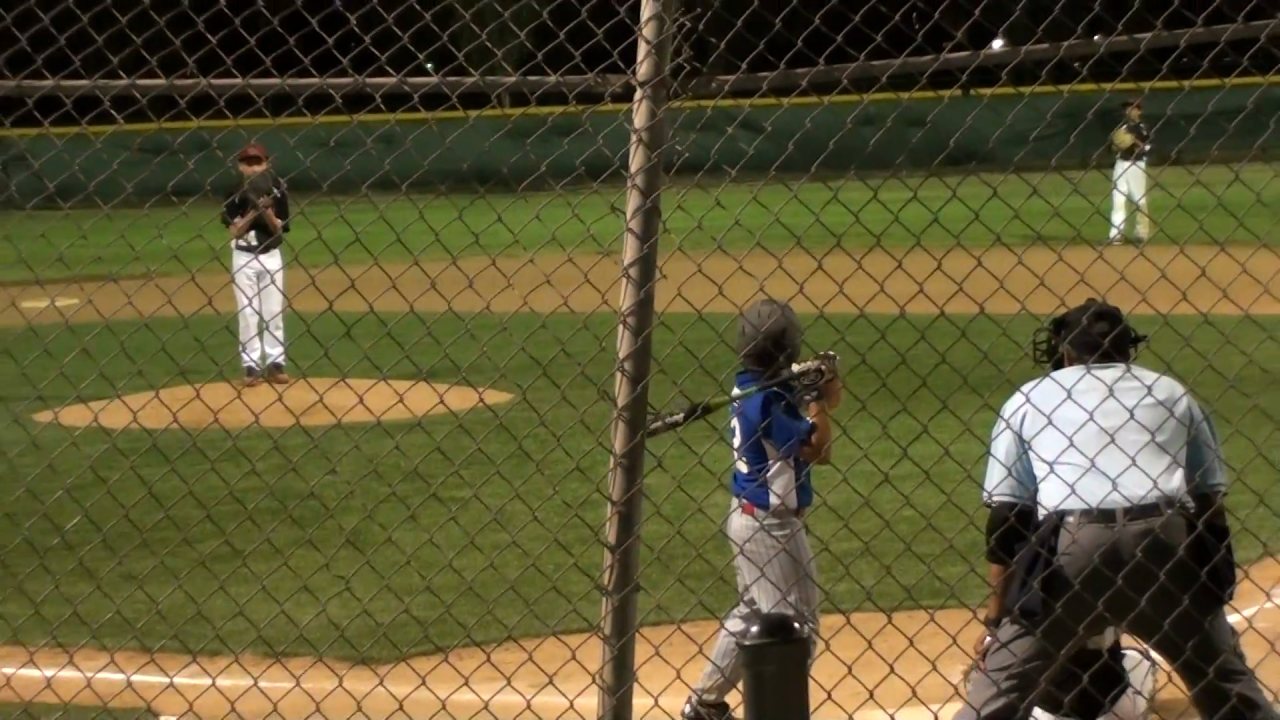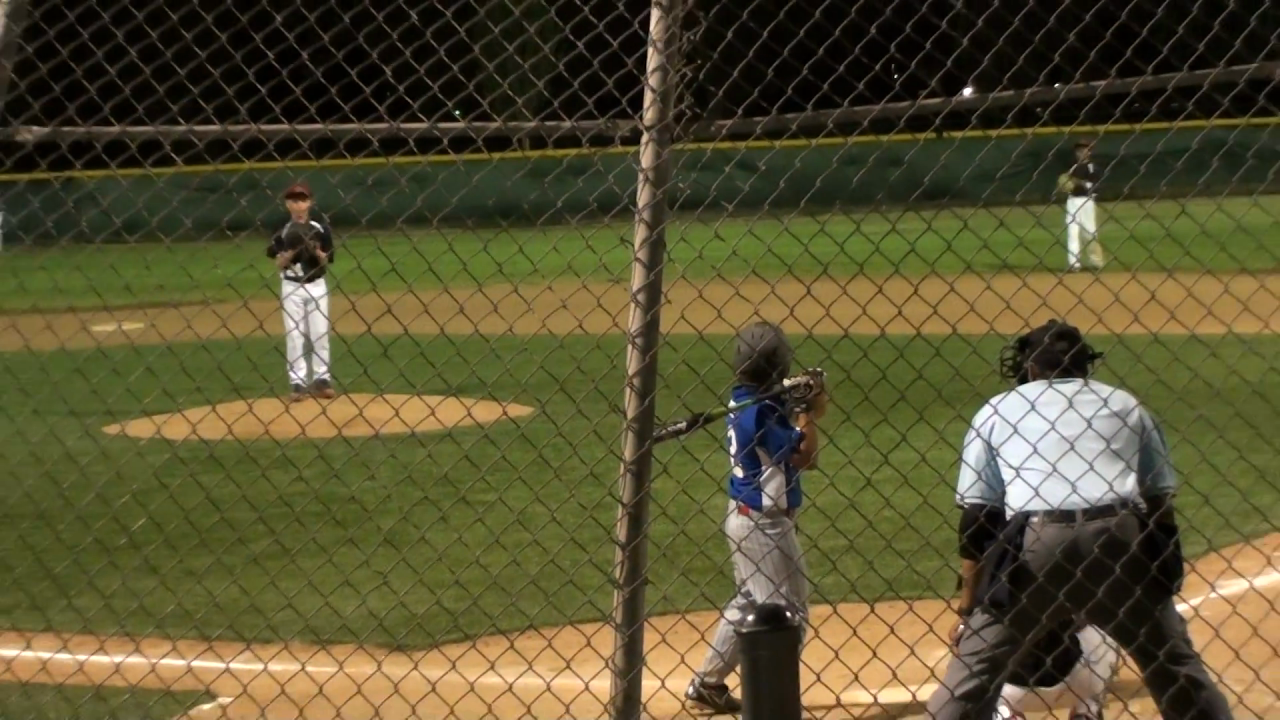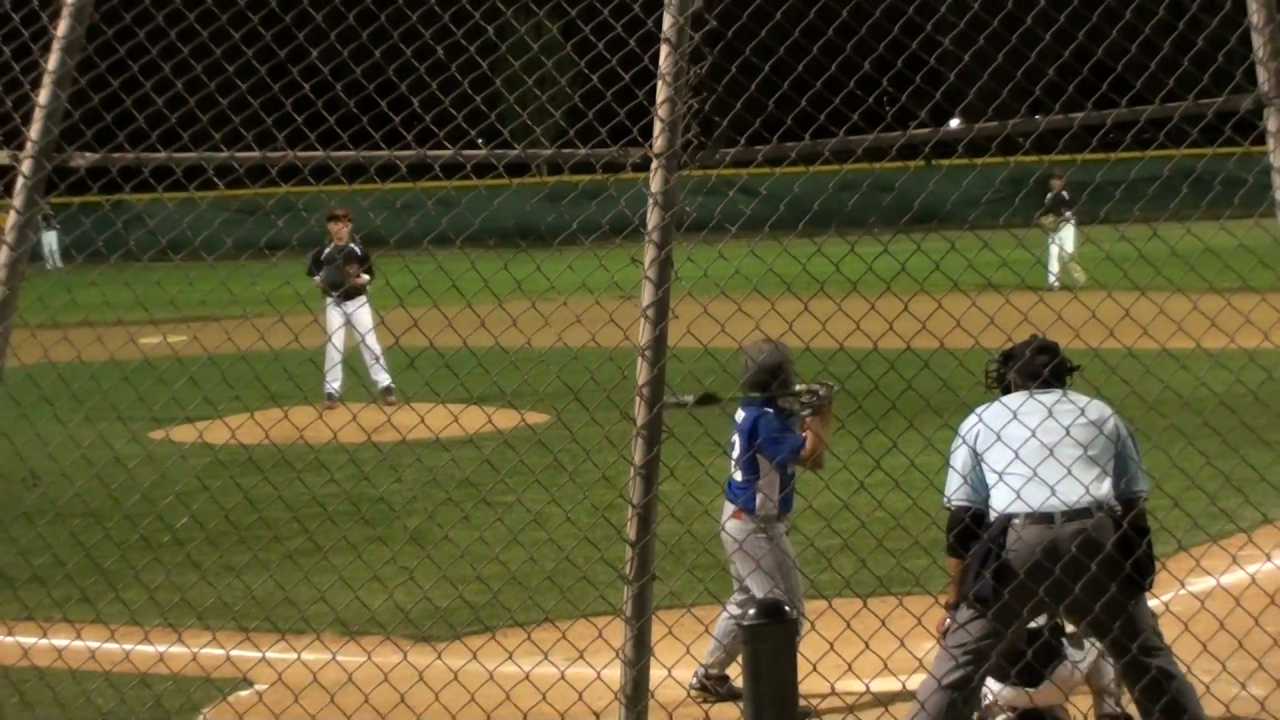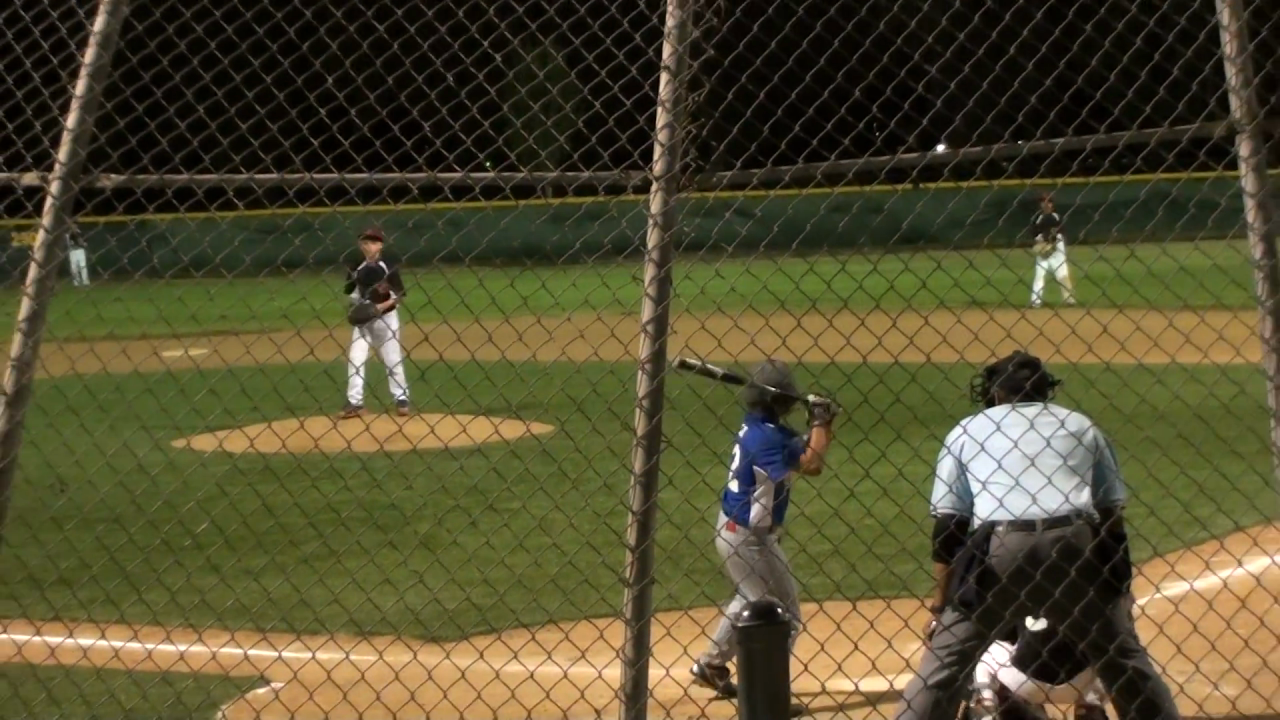
dt=0.3s
person 1, frame 1
left shoulder: (1027, 399)
right shoulder: (1172, 392)
left elbow: (1006, 518)
right elbow: (1209, 503)
left wrist: (996, 621)
right wrist: (1214, 594)
left hip: (1072, 545)
right hip: (1166, 542)
right knee: (1227, 681)
person 1, frame 2
left shoulder: (995, 412)
right shoulder: (1125, 403)
left elbow: (977, 521)
right elbow: (1160, 507)
left wrist: (969, 608)
right wrist: (1165, 582)
left hip: (1037, 544)
right hip: (1120, 540)
left knee: (972, 670)
right knee: (1177, 665)
person 1, frame 3
left shoulder: (980, 421)
right shoulder: (1102, 412)
left elbow: (963, 521)
right elbow: (1134, 508)
left wrist: (954, 605)
right wrist: (1137, 582)
left hip: (1018, 544)
right hip: (1097, 539)
left knee: (959, 662)
right knee: (1148, 657)
person 1, frame 4
left shoulder: (966, 431)
right shoulder: (1082, 425)
left elbow: (948, 527)
right elbow: (1111, 515)
left wrist: (940, 605)
right wrist: (1116, 590)
left hip: (1001, 550)
right hip: (1076, 545)
left knee: (944, 662)
right knee: (1124, 657)
person 2, frame 1
left shoulder: (749, 387)
right shoulder: (769, 399)
left elbow: (798, 428)
right elbow: (817, 450)
left wrist: (813, 393)
right wrist: (820, 400)
left hip: (749, 516)
right hip: (771, 523)
left knee: (750, 613)
right knee: (796, 624)
person 2, frame 2
left shoulder: (745, 400)
right shoulder: (761, 412)
left elbow: (799, 435)
right elbow: (806, 457)
left wrist: (805, 406)
right wrist: (807, 412)
left hip: (745, 516)
right hip: (765, 522)
left knee: (748, 604)
left ankle: (707, 685)
person 2, frame 3
left shoulder: (752, 409)
right shoulder: (766, 419)
left elbow: (809, 442)
right elbow: (811, 458)
left wrist: (815, 414)
right wrist: (815, 416)
left hip: (740, 517)
right hip: (758, 525)
left knee: (746, 600)
right knee: (785, 610)
left ankle: (709, 676)
person 2, frame 4
left shoulder: (760, 427)
right shoulder: (765, 437)
left elbow: (808, 449)
right elbow: (812, 465)
left wrist: (822, 423)
right wrist: (820, 421)
left hip: (732, 528)
right hip: (749, 537)
left knee: (750, 600)
right knee: (784, 616)
left ankle: (711, 664)
person 3, frame 1
left shoulder: (277, 192)
right shoulder: (235, 195)
left elbow: (280, 230)
right elbow: (234, 231)
left wrist: (267, 210)
right wrist: (253, 211)
left hip: (271, 257)
right hip: (244, 257)
left knee: (274, 312)
right knee: (247, 313)
left ankle: (275, 363)
right ankle: (251, 365)
person 3, frame 2
left shoulder: (321, 229)
right shoulder: (282, 231)
left elbow: (327, 261)
right elbow: (278, 264)
left wrist: (316, 252)
right wrist: (291, 252)
left hip: (317, 286)
right hip: (292, 287)
left knee: (321, 333)
right knee: (295, 335)
left ankle: (321, 380)
right ankle: (298, 382)
person 3, frame 3
left shoulder: (359, 250)
right shoulder: (323, 252)
left elbow: (369, 278)
right elbow: (315, 279)
left wrist: (355, 280)
right wrist: (324, 283)
left hip: (358, 302)
right hip: (335, 304)
left knee: (370, 344)
right knee: (334, 347)
left ankle: (386, 386)
right ankle: (332, 392)
person 3, frame 4
left shoulder: (388, 267)
right shoulder: (356, 269)
left elbow: (399, 295)
right elbow: (352, 293)
left wrist: (381, 307)
left hip: (386, 318)
right hip: (364, 320)
left knee: (393, 361)
right knee: (355, 358)
